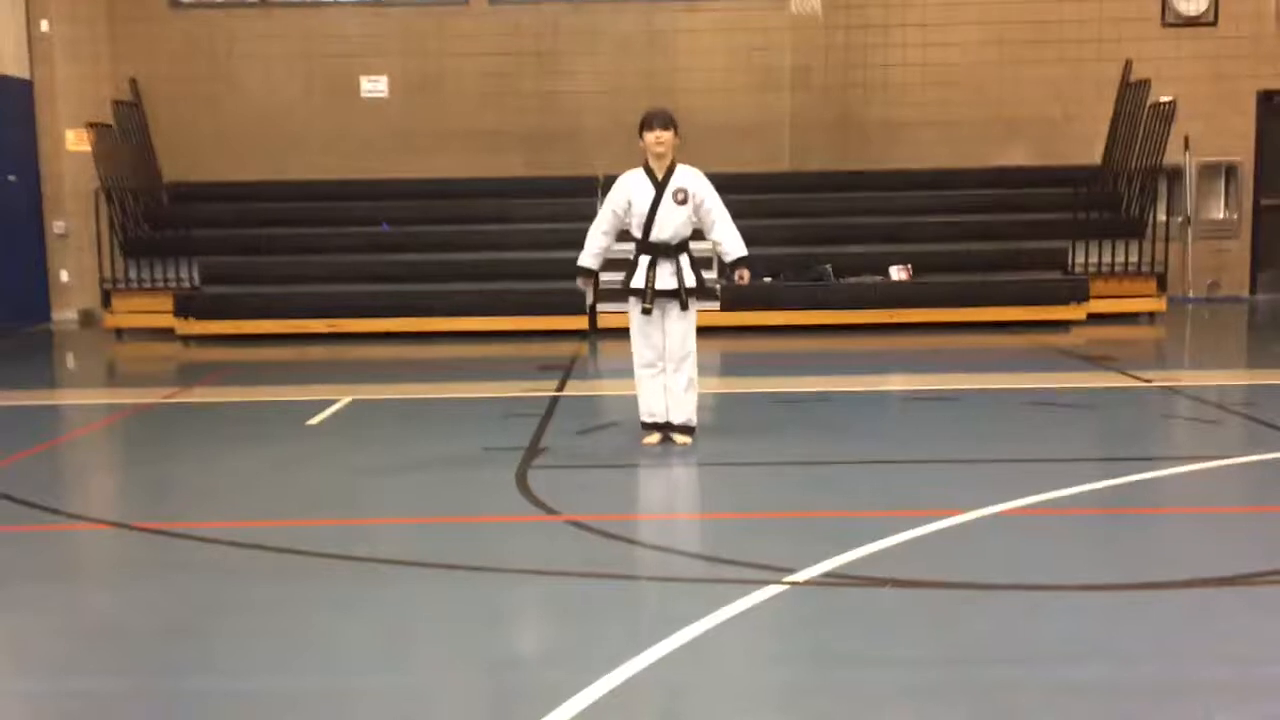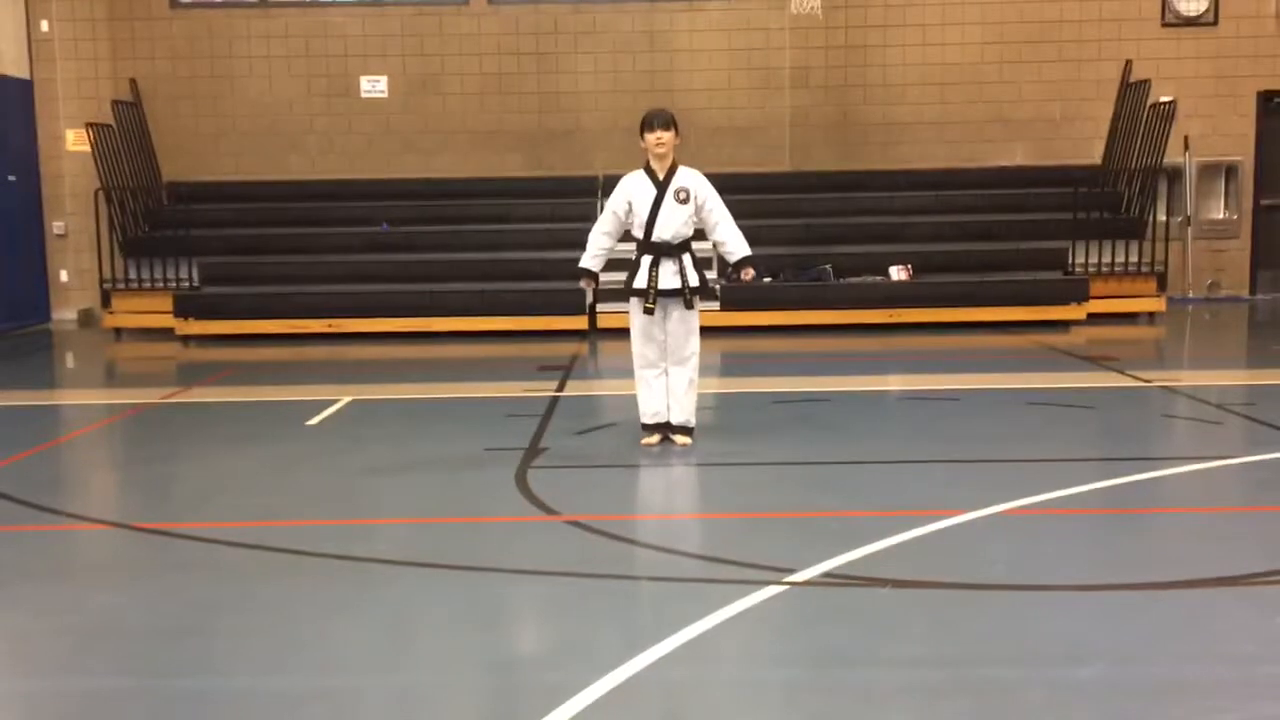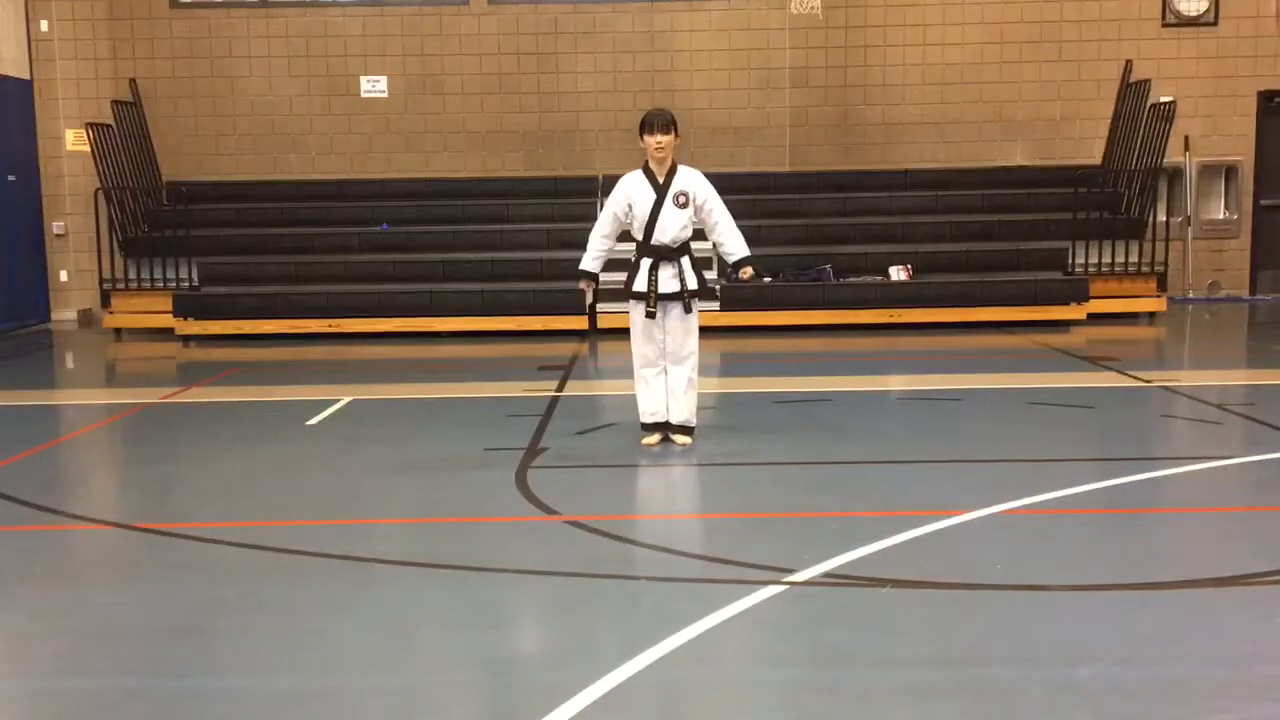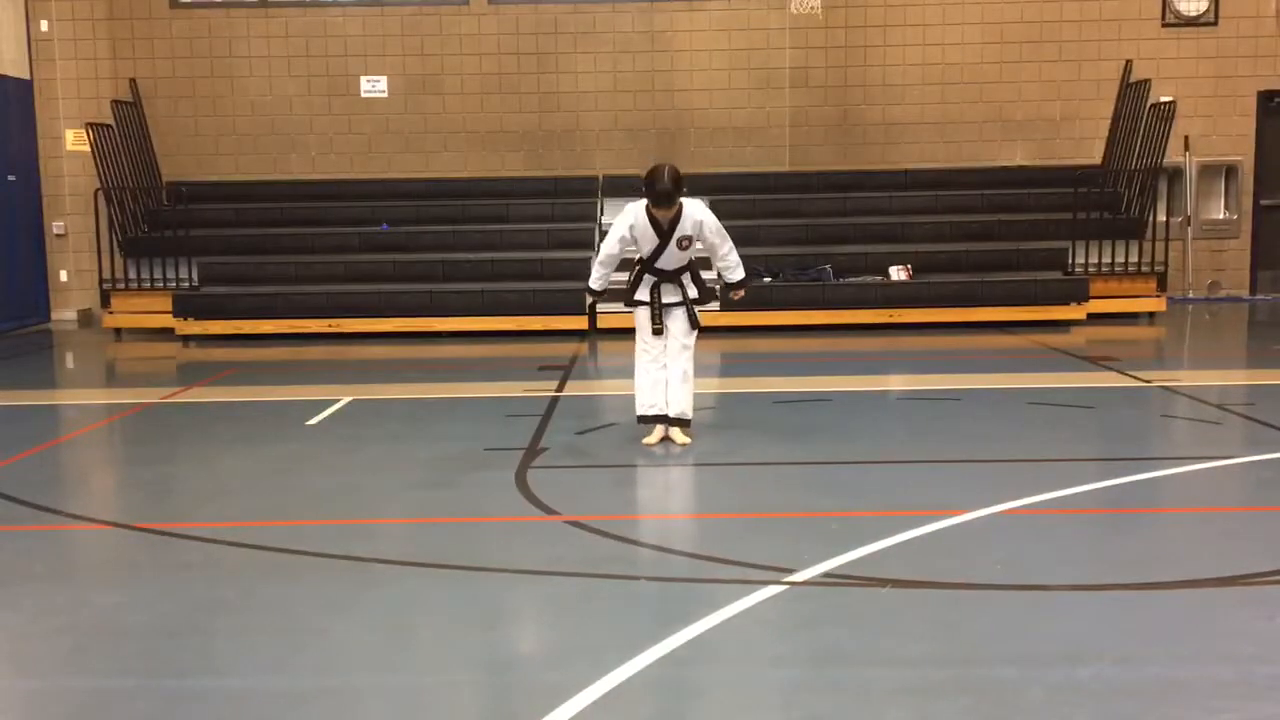
dt=0.5s
person 1, frame 1
left shoulder: (693, 179)
right shoulder: (628, 182)
left elbow: (718, 221)
right elbow: (604, 226)
left wrist: (737, 260)
right wrist: (587, 266)
left hip: (680, 272)
right hip: (644, 273)
left knee: (681, 353)
right knee: (647, 354)
left ankle: (681, 422)
right ankle: (654, 421)
person 1, frame 2
left shoulder: (693, 180)
right shoulder: (630, 184)
left elbow: (720, 222)
right elbow: (606, 228)
left wrist: (742, 260)
right wrist: (589, 268)
left hip: (682, 273)
right hip: (646, 273)
left knee: (683, 353)
right knee: (648, 354)
left ankle: (680, 423)
right ankle: (654, 422)
person 1, frame 3
left shoulder: (693, 180)
right shoulder: (629, 184)
left elbow: (719, 221)
right elbow: (605, 228)
left wrist: (741, 259)
right wrist: (589, 269)
left hip: (681, 273)
right hip: (645, 274)
left knee: (682, 353)
right knee: (648, 354)
left ankle: (681, 423)
right ankle: (654, 422)
person 1, frame 4
left shoulder: (698, 214)
right shoulder: (632, 216)
left elbow: (722, 247)
right elbow: (609, 252)
left wrist: (736, 281)
right wrist: (596, 286)
left hip: (682, 286)
right hip: (647, 286)
left knee: (680, 353)
right knee: (649, 353)
left ankle: (677, 421)
right ankle: (657, 421)
